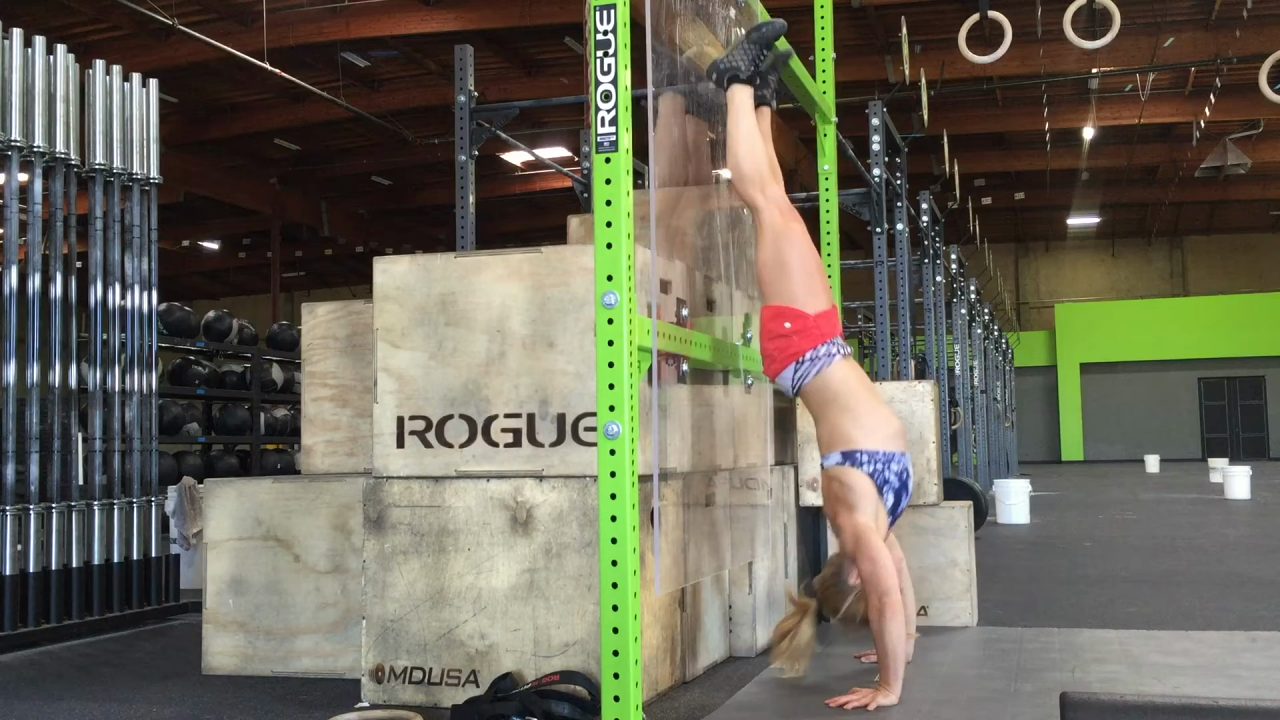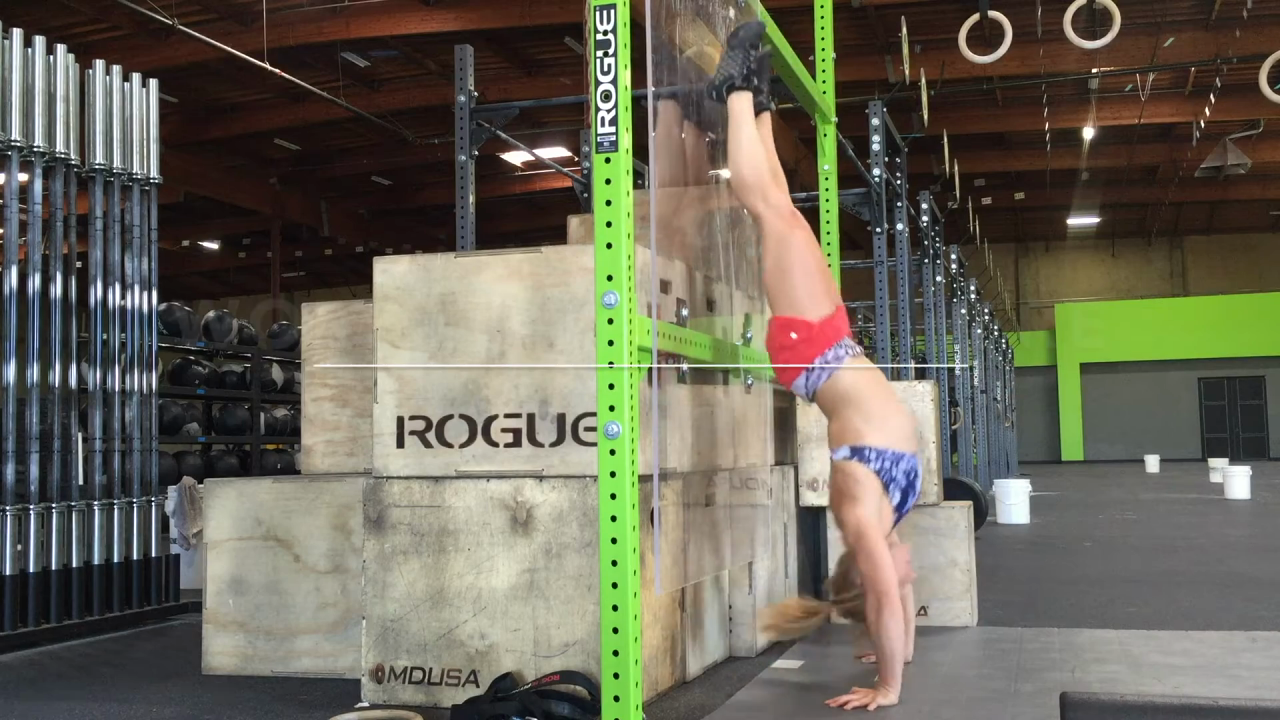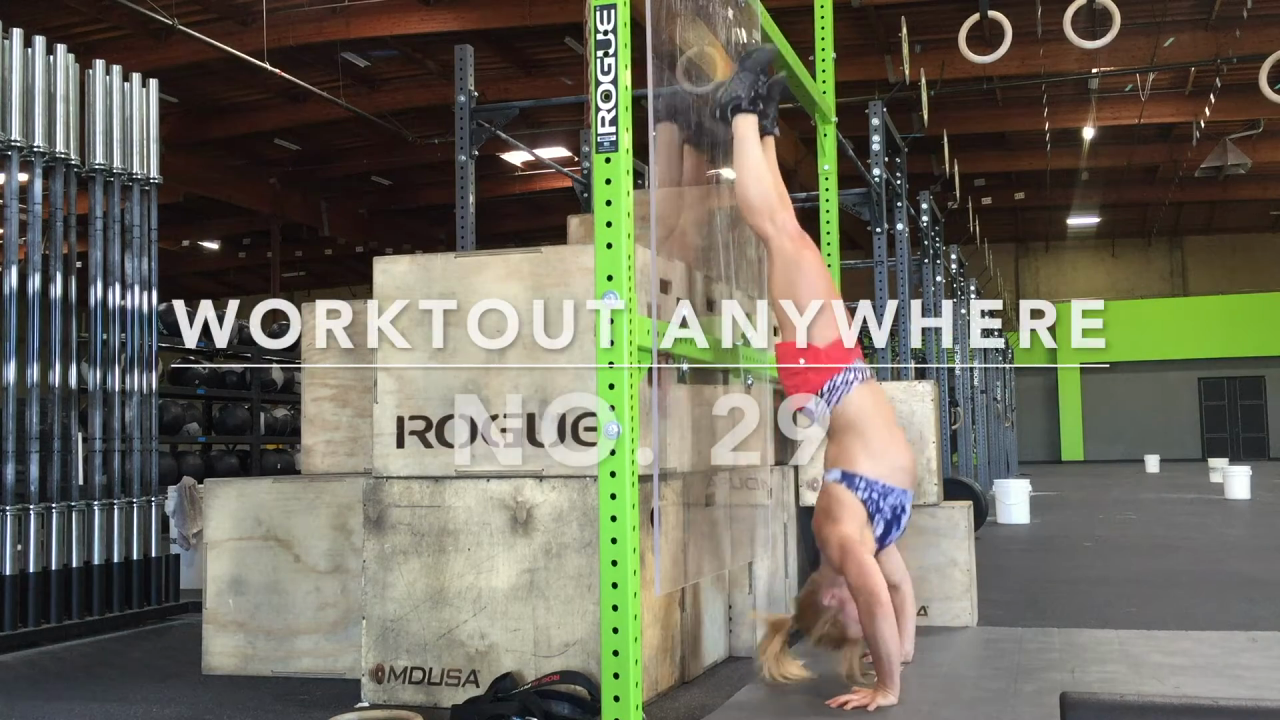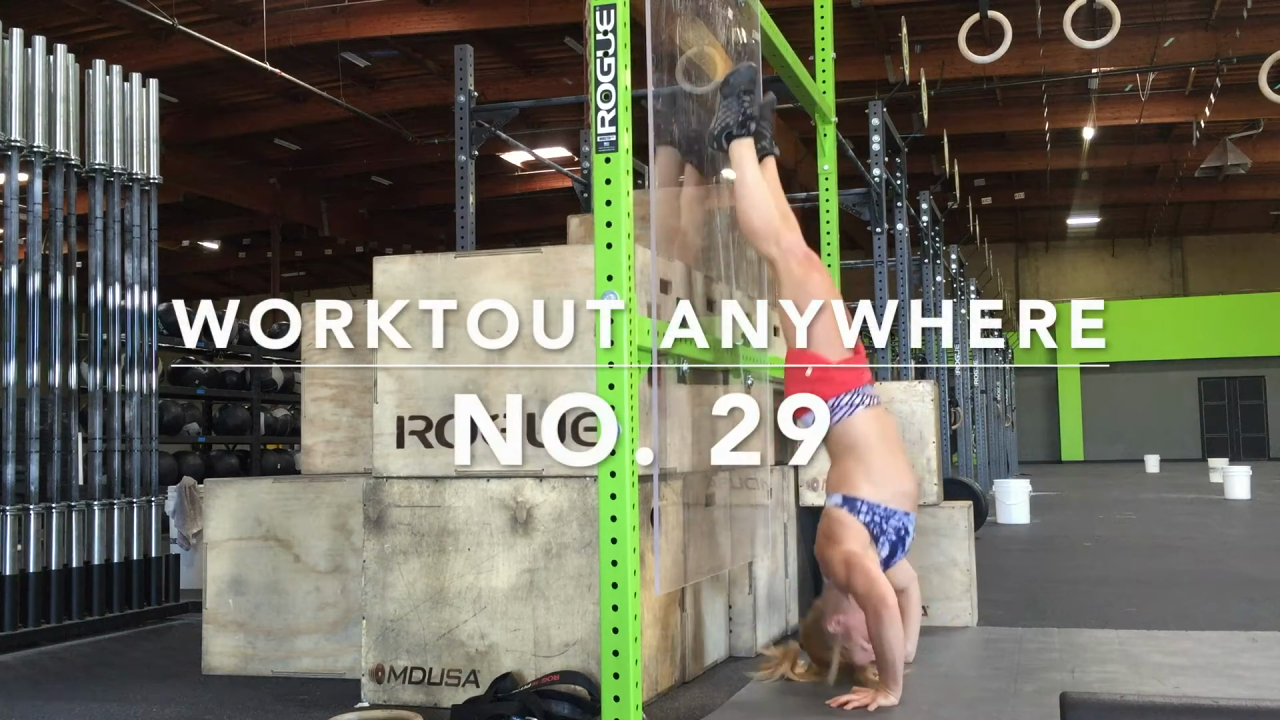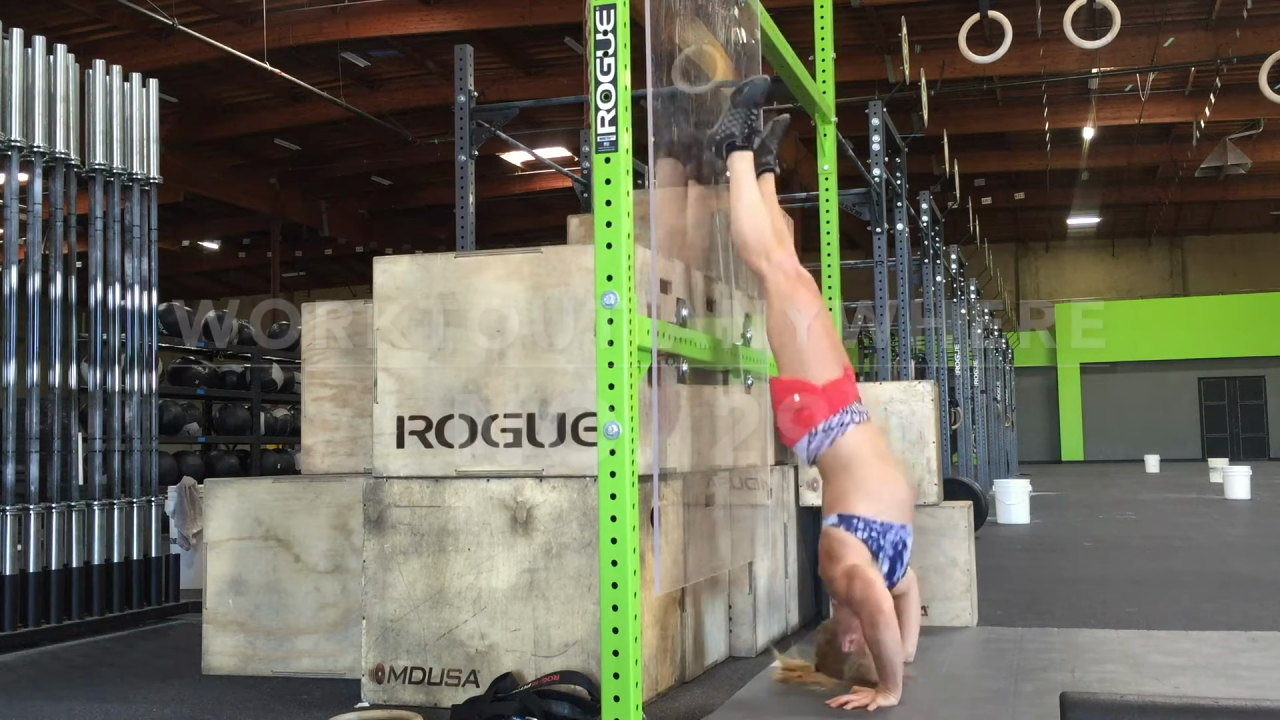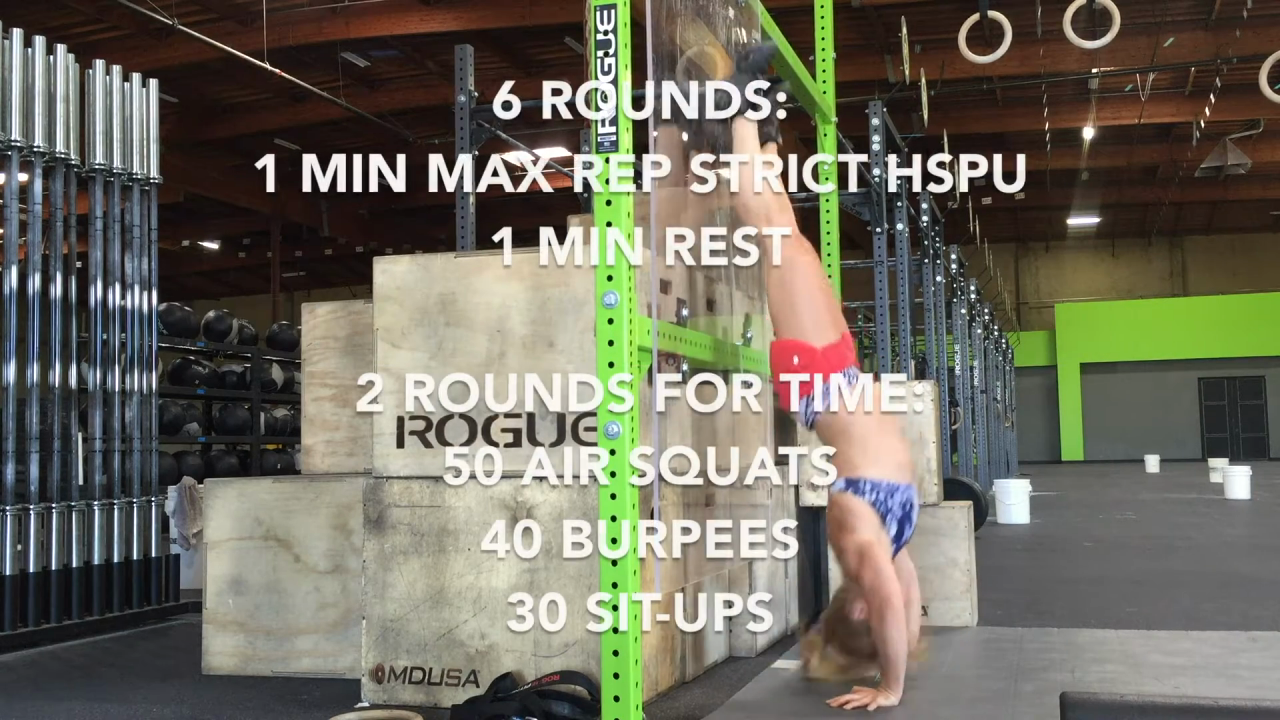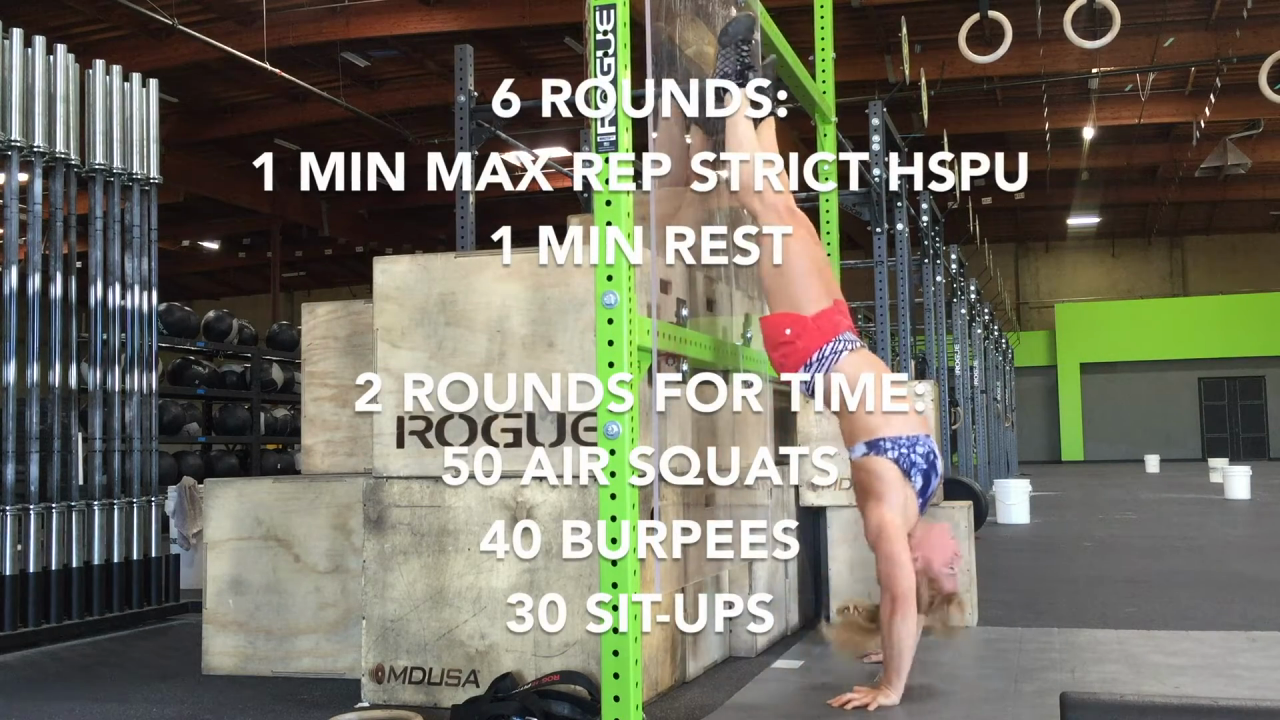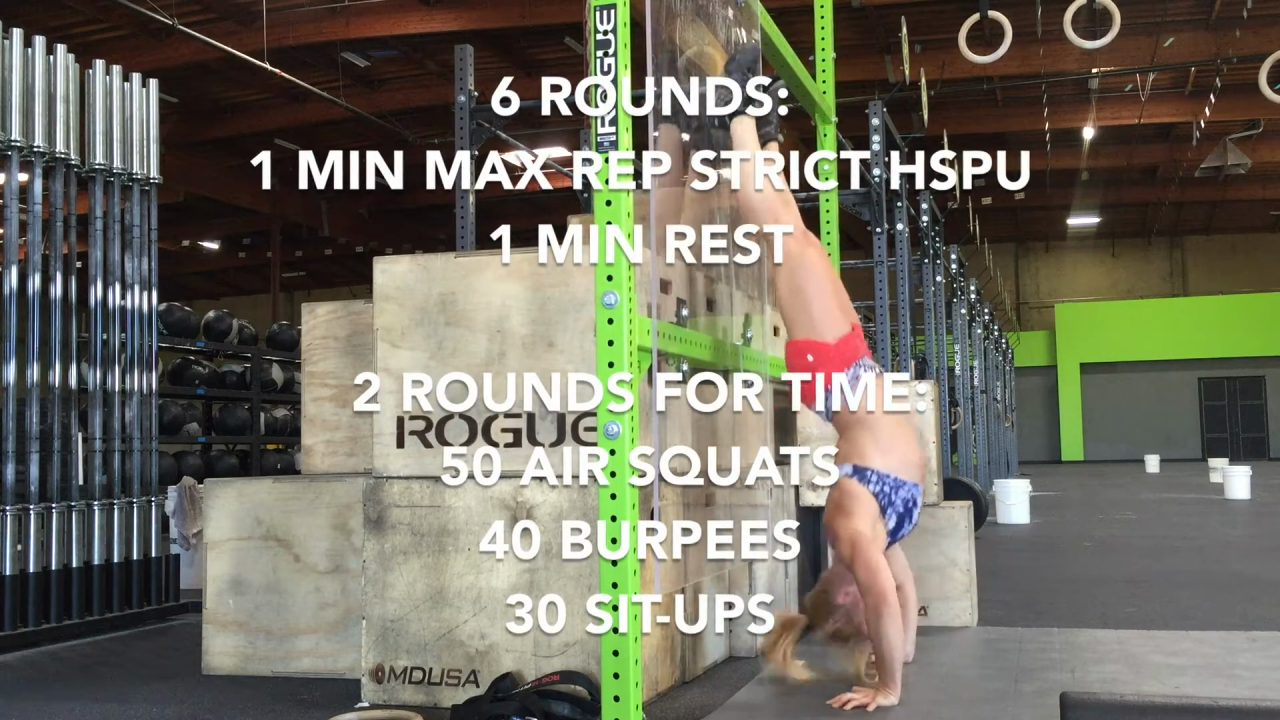
dt=0.7s
person 1, frame 1
left shoulder: (863, 512)
right shoulder: (857, 512)
left wrist: (896, 663)
right wrist: (889, 686)
left hip: (813, 347)
right hip: (805, 347)
left knee: (772, 204)
right knee: (768, 202)
left ankle: (755, 91)
right ankle: (741, 79)
person 1, frame 2
left shoulder: (869, 504)
right shoulder: (862, 503)
right wrist: (888, 686)
left hip: (823, 348)
right hip: (815, 347)
left knee: (777, 210)
right knee: (772, 208)
left ankle: (752, 96)
right ankle: (739, 89)
person 1, frame 3
left shoulder: (859, 524)
right shoulder: (846, 525)
left wrist: (896, 661)
right wrist: (887, 688)
left hip: (831, 367)
right hip: (821, 366)
left knee: (784, 231)
right knee: (780, 230)
left ankle: (758, 117)
right ankle: (745, 110)
person 1, frame 4
right shoulder: (846, 546)
left wrist: (893, 678)
right wrist: (890, 685)
left hip: (840, 389)
right hip: (835, 389)
left knee: (791, 253)
right knee: (787, 252)
right ankle: (741, 134)
person 1, frame 5
right shoulder: (849, 563)
left wrist: (894, 677)
right wrist: (889, 688)
left hip: (830, 407)
right hip: (822, 408)
left knee: (784, 269)
right knee: (779, 270)
right ankle: (741, 148)
person 1, frame 6
left shoulder: (868, 531)
right shoulder: (862, 531)
right wrist: (890, 688)
left hip: (823, 370)
right hip: (816, 371)
left knee: (782, 235)
right knee: (775, 231)
left ankle: (759, 126)
right ankle: (748, 118)
person 1, frame 7
left shoulder: (897, 499)
right shoulder: (889, 503)
right wrist: (890, 687)
left hip: (826, 342)
right hip: (814, 344)
left knee: (778, 212)
right knee: (768, 209)
left ankle: (752, 101)
right ankle: (738, 90)
person 1, frame 8
left shoulder: (863, 524)
right shoulder: (858, 523)
left elbow: (897, 594)
left wrist: (891, 679)
right wrist: (888, 684)
left hip: (840, 363)
right hip: (832, 365)
left knee: (793, 239)
right knee: (786, 236)
right ankle: (745, 117)
